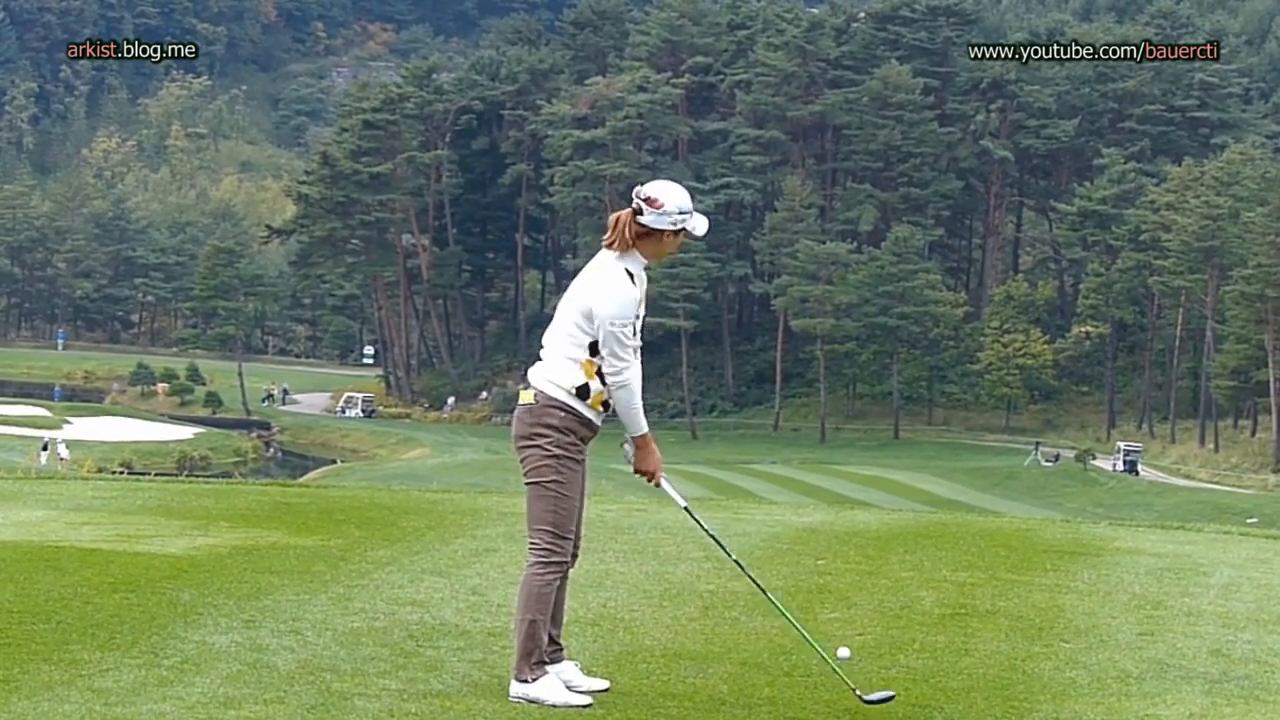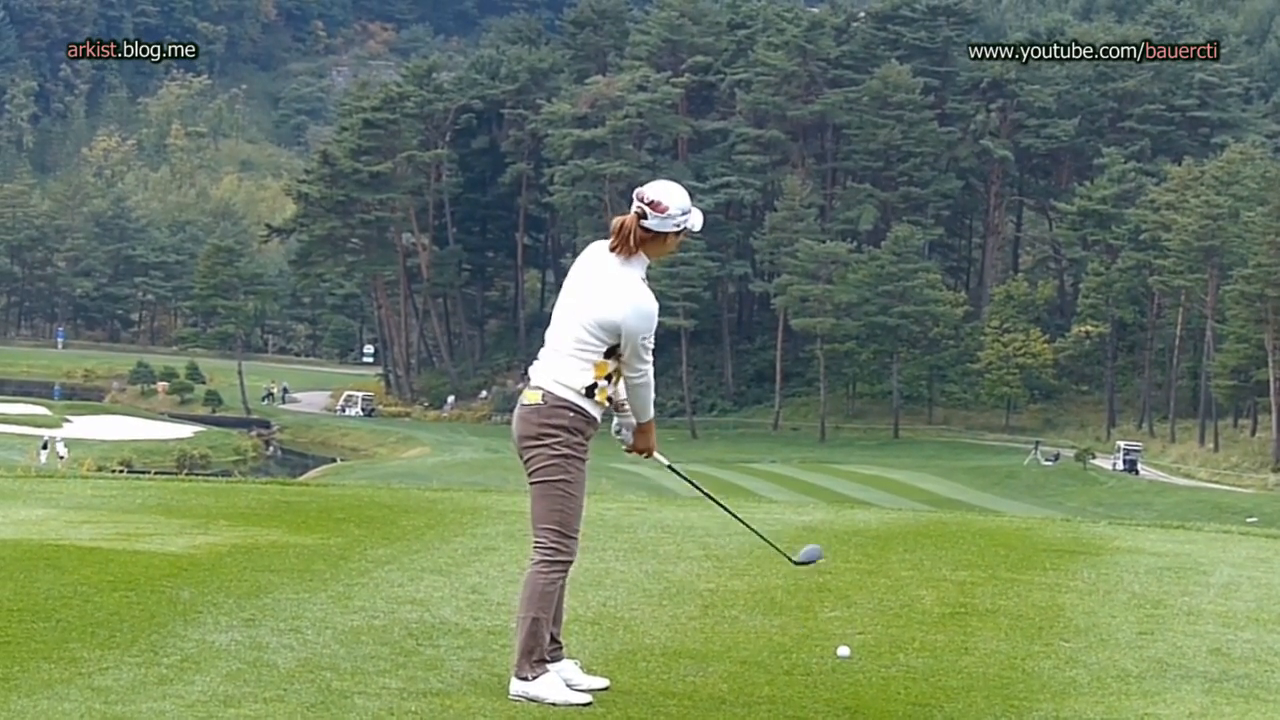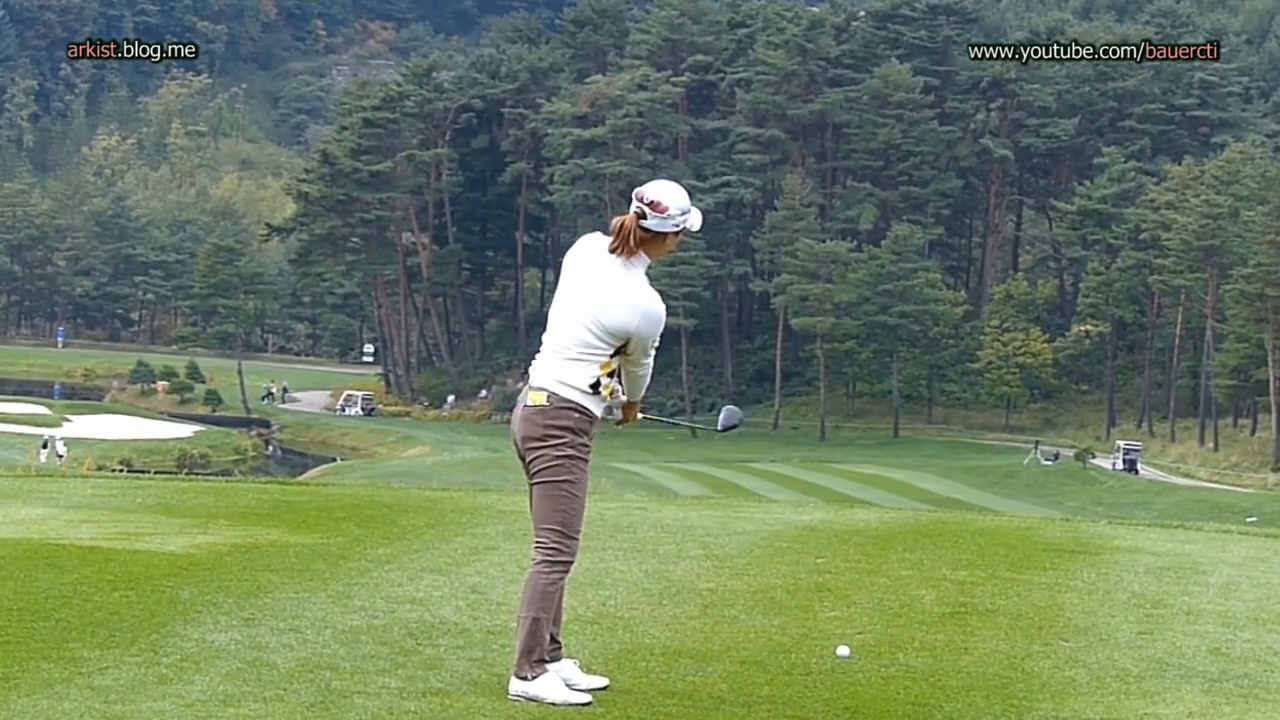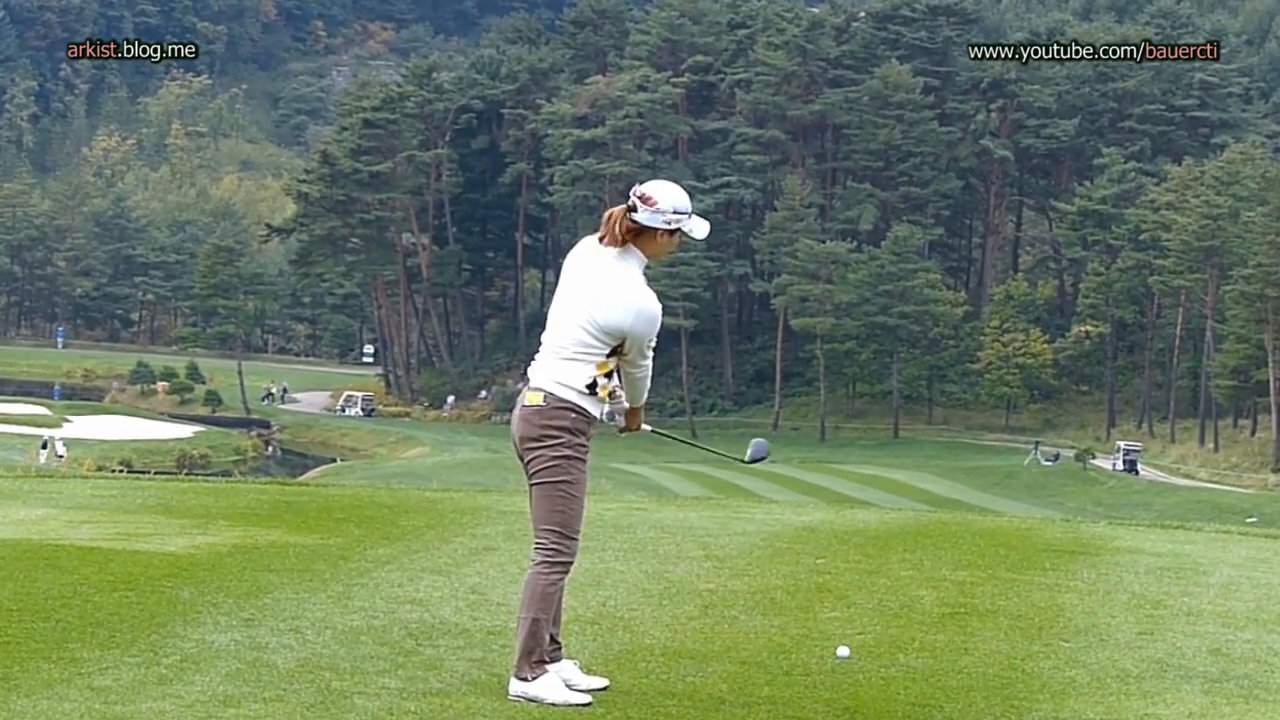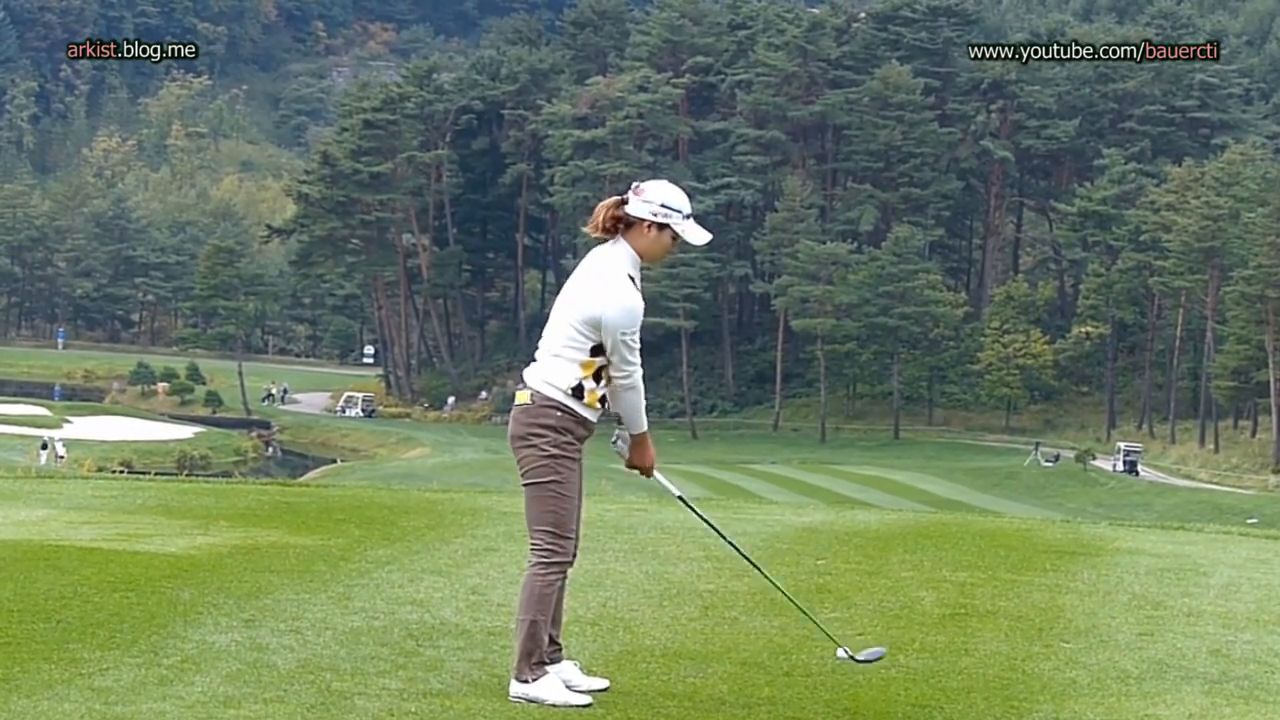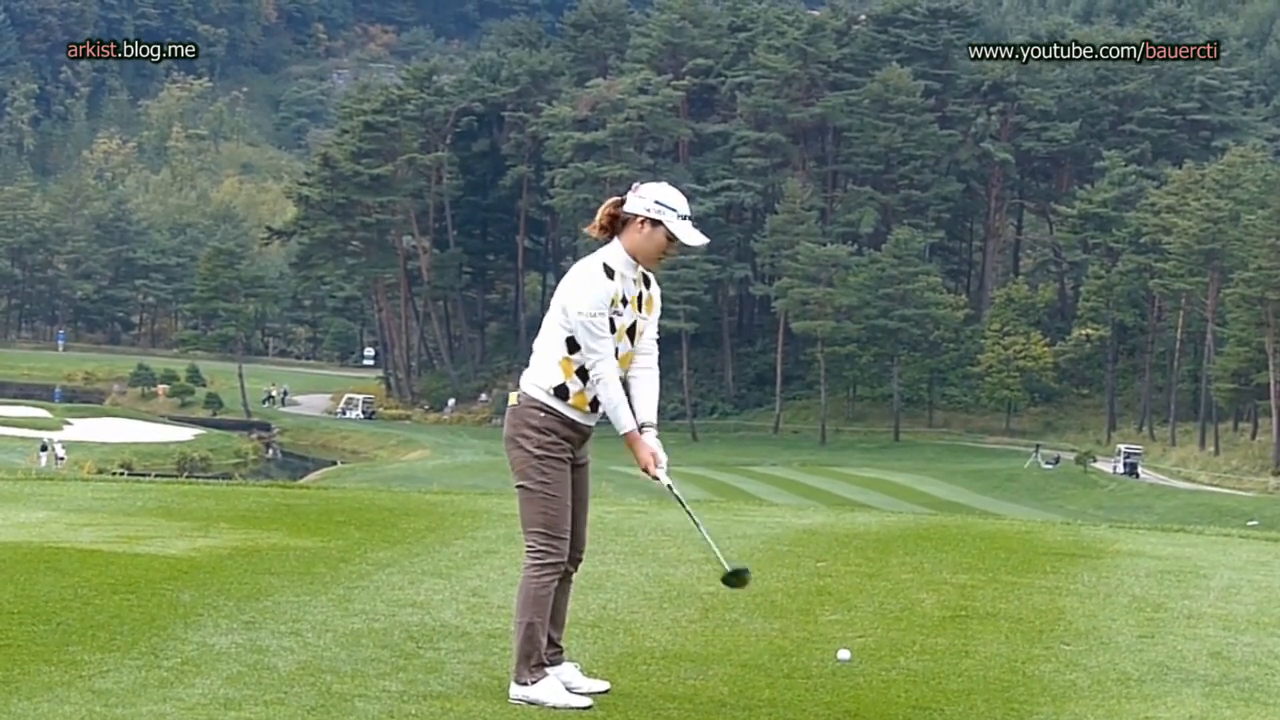
dt=0.2s
person 1, frame 1
left shoulder: (619, 267)
right shoulder: (618, 291)
left elbow: (627, 365)
right elbow: (621, 372)
left wrist: (636, 432)
right wrist: (645, 442)
left hip: (562, 420)
right hip: (553, 421)
left knee: (563, 550)
right knee: (550, 550)
left ankle: (551, 660)
right ankle: (527, 675)
person 1, frame 2
left shoulder: (598, 255)
right shoulder: (638, 303)
right elbow: (636, 371)
left wrist: (618, 409)
right wrist: (644, 426)
left hip: (545, 409)
right hip: (560, 421)
left knee: (559, 548)
right knee: (554, 550)
left ankle: (550, 658)
right ankle: (527, 673)
person 1, frame 3
left shoulder: (588, 247)
right shoulder: (646, 307)
right elbow: (638, 365)
left wrist: (607, 384)
right wrist: (630, 402)
left hip: (538, 407)
right hip: (563, 422)
left knee: (557, 547)
right knee: (556, 550)
left ankle: (550, 658)
right ankle: (527, 673)
person 1, frame 4
left shoulder: (589, 250)
right shoulder: (640, 302)
right elbow: (637, 366)
left wrist: (612, 391)
right wrist: (634, 406)
left hip: (544, 411)
right hip: (559, 422)
left knee: (557, 548)
right knee: (556, 550)
left ankle: (550, 659)
right ankle: (528, 673)
person 1, frame 5
left shoulder: (608, 264)
right shoulder: (619, 291)
right elbow: (625, 372)
left wrist: (633, 430)
right wrist: (640, 436)
left hip: (561, 422)
right hip: (548, 421)
left knee: (562, 551)
right knee: (551, 550)
left ankle: (550, 660)
right ankle: (527, 675)
person 1, frame 6
left shoulder: (647, 289)
right shoulder: (590, 278)
left elbow: (643, 359)
right elbow: (600, 367)
left wrist: (649, 427)
right wrist: (633, 437)
left hip: (574, 429)
right hip: (540, 421)
left knee: (568, 554)
right knee: (547, 552)
left ankle: (551, 662)
right ankle: (527, 677)
